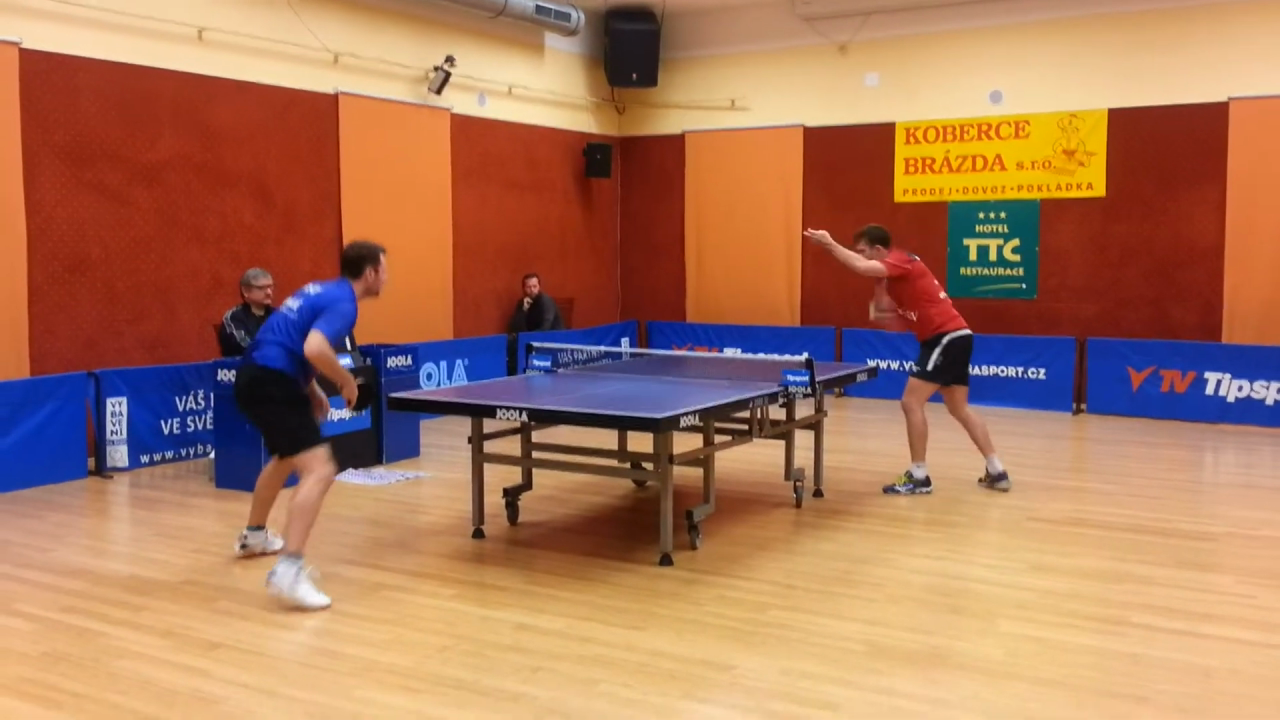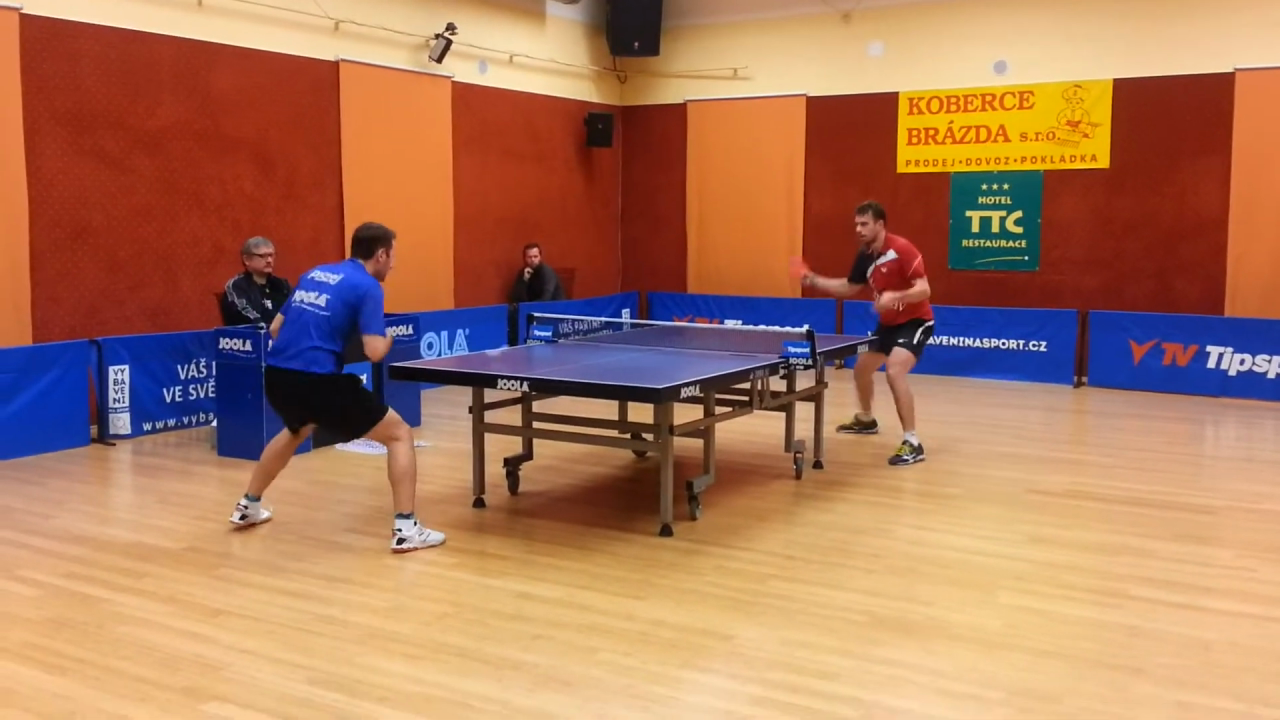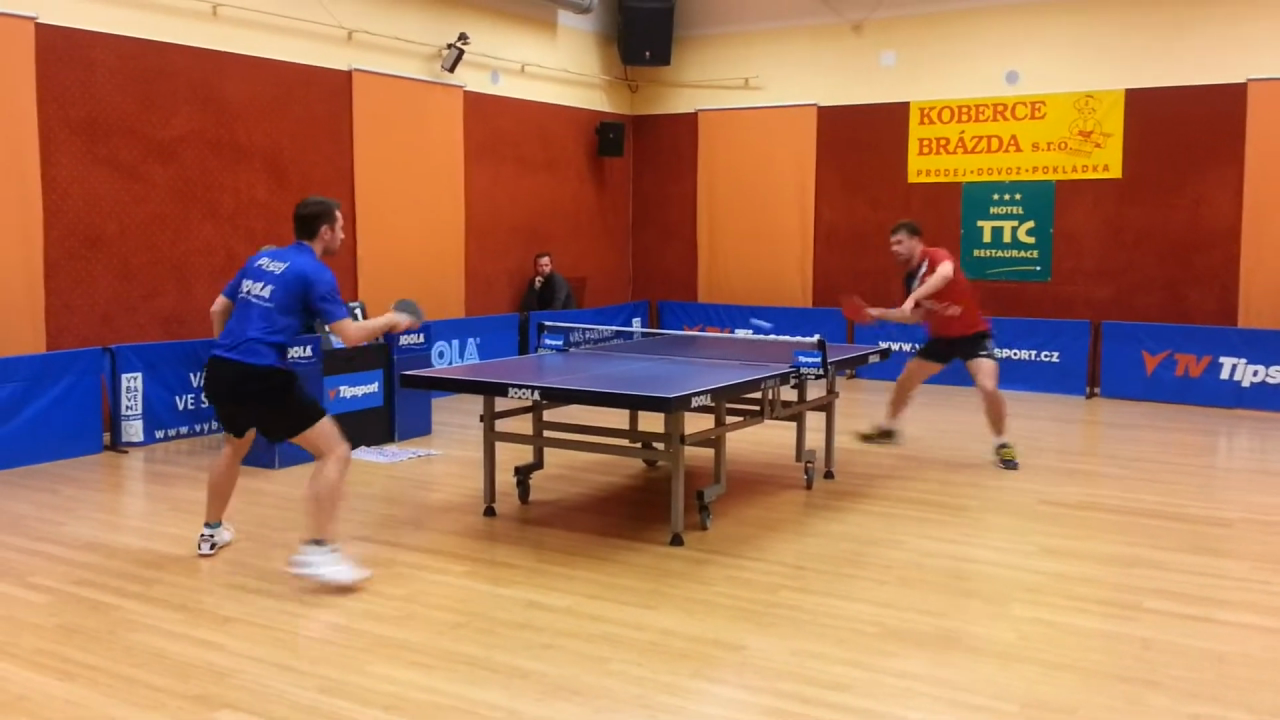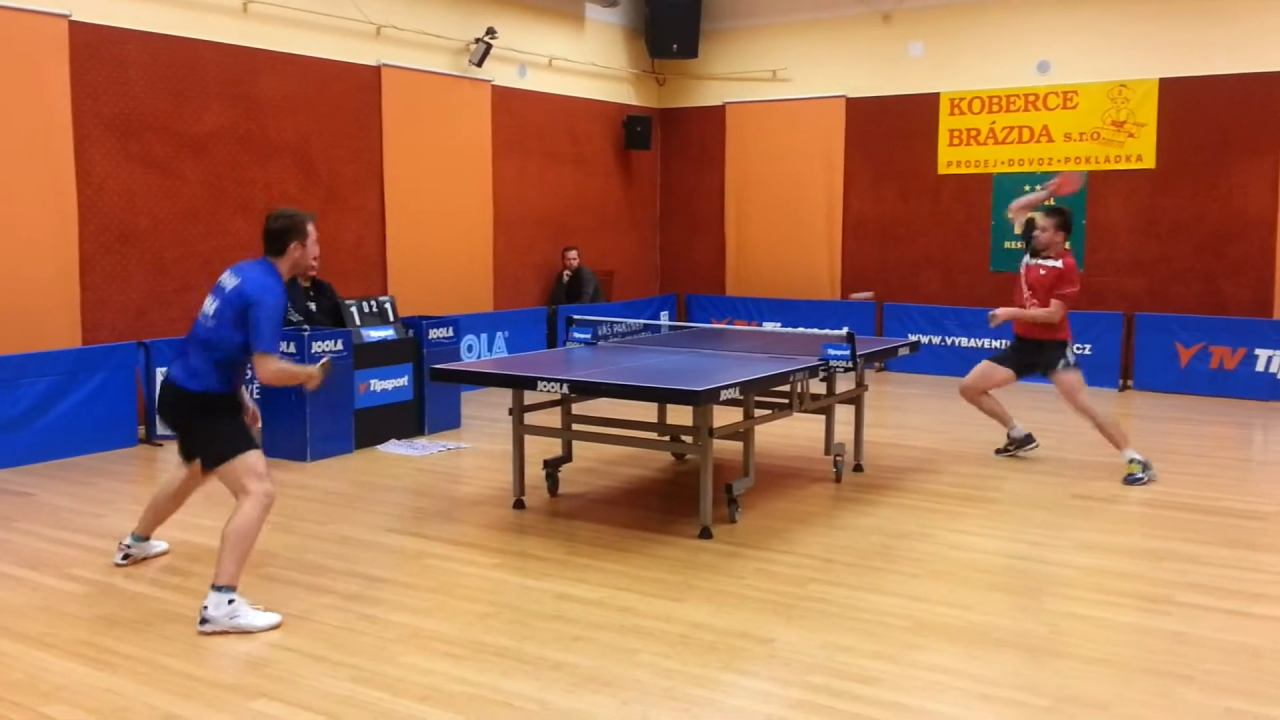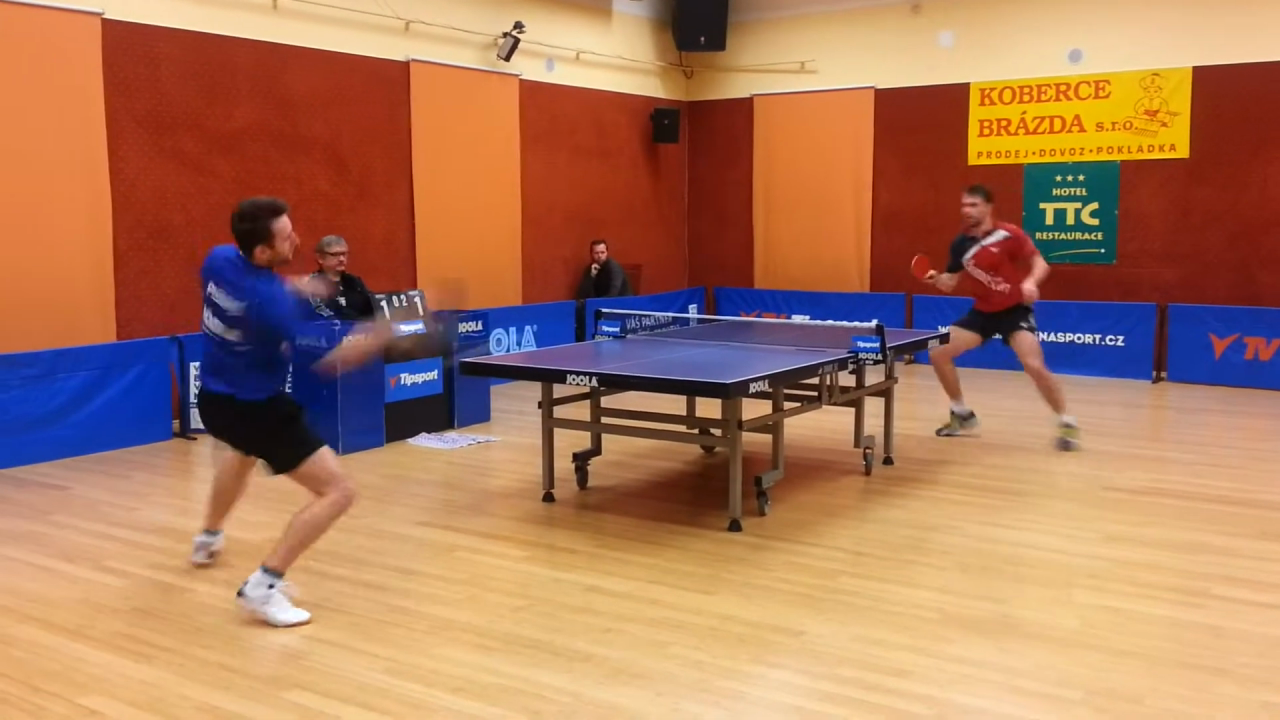
dt=0.5s
person 1, frame 1
left shoulder: (322, 291)
right shoulder: (343, 303)
right elbow: (314, 350)
left wrist: (313, 391)
right wrist: (347, 382)
left hip: (254, 375)
right hip: (271, 383)
left knee: (286, 457)
right knee: (318, 471)
left ankle: (254, 535)
right ankle: (288, 570)
person 1, frame 2
left shoulder: (312, 275)
right shoulder: (367, 287)
left elbow: (276, 328)
right elbow: (375, 351)
right wrist: (385, 336)
left hip: (276, 378)
right hip: (319, 382)
left knee: (295, 432)
right knee: (399, 435)
left ankle: (248, 506)
right ankle: (406, 528)
person 1, frame 3
left shoulder: (260, 259)
right shoulder: (314, 273)
left elbow: (218, 310)
right elbow: (349, 335)
right wrist: (390, 320)
left hip: (221, 370)
right hip: (261, 377)
left knee: (234, 447)
right knee: (335, 453)
left ankle: (210, 532)
right ankle: (316, 551)
person 1, frame 4
left shoulder: (243, 273)
right shoulder: (268, 292)
right elbow: (268, 369)
left wrist: (241, 396)
right wrist: (307, 374)
left hip: (184, 391)
right hip: (200, 402)
left knee: (199, 471)
right knee: (258, 492)
left ankle: (135, 544)
right ankle: (221, 602)
person 1, frame 5
left shoulder: (218, 259)
right shoulder: (270, 302)
right elbow: (330, 360)
left wrist: (288, 288)
right wrist: (383, 332)
left hip: (217, 404)
right hip: (253, 410)
left knee: (246, 451)
right knee: (339, 490)
left ankle: (209, 538)
right ankle: (264, 584)
person 2, frame 1
left shoulder: (900, 260)
right shoulder: (891, 272)
left elbow: (864, 267)
right elbow: (883, 297)
left wrist: (829, 244)
right wrist: (887, 310)
left hip: (947, 337)
right hip: (956, 337)
left knee: (911, 402)
right knee: (959, 408)
left ankle: (919, 476)
right ankle: (996, 471)
person 2, frame 2
left shoulder: (903, 249)
right shoulder: (864, 256)
left elbow: (924, 290)
right elbow: (848, 287)
left wrist: (894, 296)
right wrist: (817, 281)
left hip: (916, 321)
right hip: (889, 324)
left knee: (895, 374)
right knee: (862, 369)
left ankle: (911, 443)
right ankle: (866, 419)
person 2, frame 3
left shoulder: (937, 256)
right shoulder: (911, 276)
left elbow: (946, 273)
right elbow: (914, 317)
left wrist: (912, 299)
right wrist: (880, 314)
left hip: (974, 333)
right hip: (941, 337)
left knee: (988, 387)
right knee: (904, 382)
left ankle: (1001, 443)
right ankle: (888, 428)
person 2, frame 4
left shoulder: (1066, 268)
right shoulder: (1039, 245)
left elbow: (1055, 315)
right elbow: (1015, 209)
left wrist: (1012, 313)
right wrist: (1047, 192)
left hip: (1053, 345)
right hip: (1023, 344)
left knee: (1080, 403)
right knee: (969, 388)
left ankle: (1135, 459)
right ankle: (1019, 436)
person 2, frame 5
left shoulder: (1009, 235)
right shoulder: (960, 244)
left elbow: (1040, 265)
right elbow: (949, 284)
left wrist: (1031, 283)
right wrist: (937, 278)
left hip: (1015, 309)
right hip: (982, 311)
left knee: (1034, 366)
right knee: (938, 354)
left ankle: (1067, 422)
right ankle: (961, 413)
